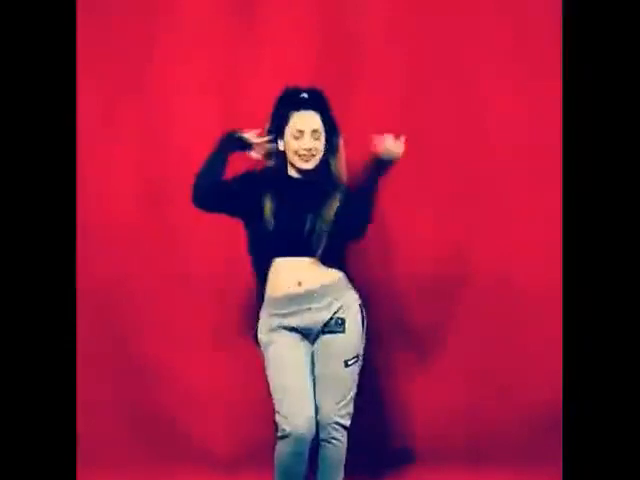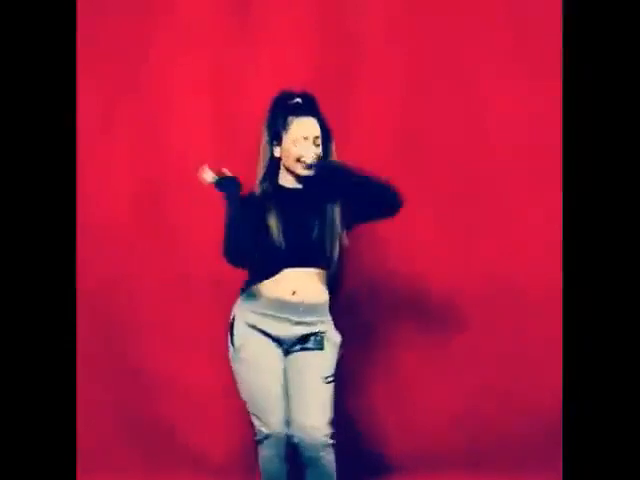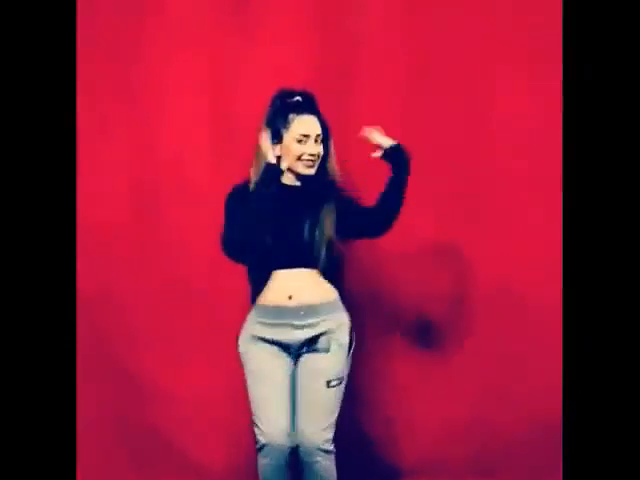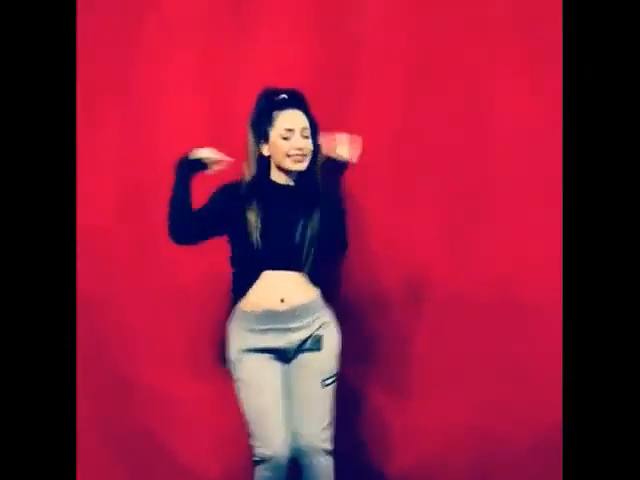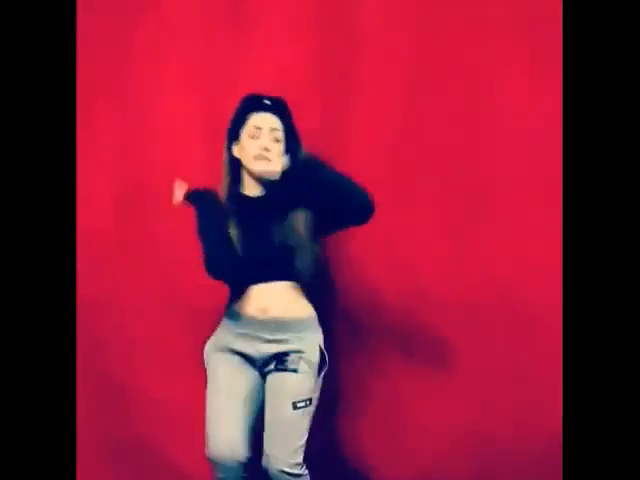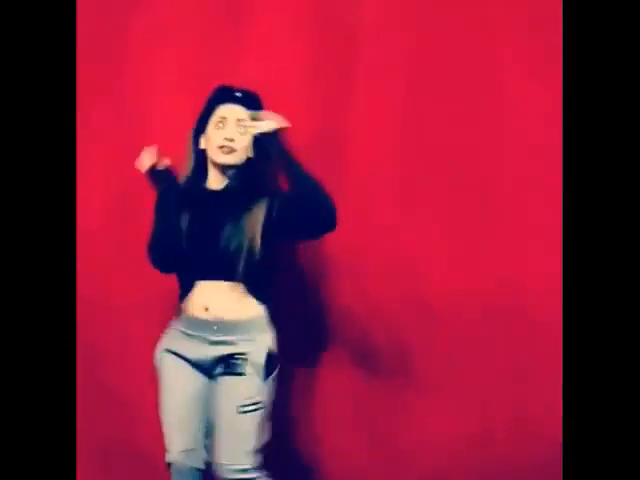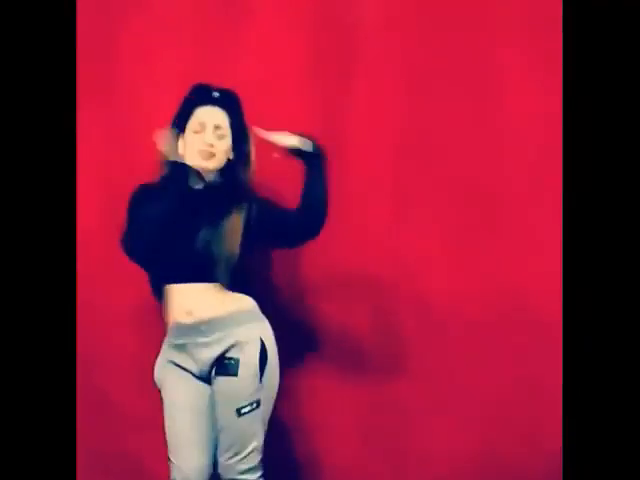
dt=0.4s
person 1, frame 1
left shoulder: (336, 191)
right shoulder: (260, 184)
left elbow: (353, 230)
right elbow: (205, 196)
left wrist: (378, 168)
right wrist: (230, 144)
left hip: (336, 309)
right hip: (281, 317)
left knee: (334, 419)
right knee: (295, 422)
person 1, frame 2
left shoulder: (335, 197)
right shoulder: (257, 203)
left elbow: (390, 201)
right elbow: (239, 255)
left wrist: (328, 170)
right wrist: (232, 192)
left hip: (313, 325)
right hip: (257, 320)
left knee: (314, 433)
right knee: (272, 431)
person 1, frame 3
left shoulder: (329, 198)
right shoulder: (247, 197)
left elbow: (377, 221)
right elbow: (236, 248)
left wrist: (398, 160)
right wrist: (268, 178)
left hip: (324, 326)
right hip: (266, 330)
left knee: (314, 440)
right knee: (273, 439)
person 1, frame 4
left shoulder: (317, 197)
right shoulder: (238, 197)
left elbow: (332, 253)
right elbow: (183, 232)
left wrist: (334, 172)
right wrist: (187, 169)
left hip: (312, 328)
right hip: (252, 333)
left knee: (314, 444)
right knee: (274, 448)
person 1, frame 5
left shoulder: (303, 203)
right shoulder: (223, 212)
left elbow: (362, 208)
right elbow: (221, 267)
left wrist: (299, 169)
right wrist: (202, 204)
left hip: (297, 340)
right hip: (237, 340)
person 1, frame 6
left shoulder: (265, 202)
right shoulder: (179, 199)
left elbow: (321, 219)
right elbow: (164, 258)
left wrist: (280, 149)
right wrist: (164, 185)
left hip: (245, 343)
right hip: (185, 340)
person 1, frame 7
left shoulder: (242, 206)
right shoulder: (155, 198)
left elbow: (304, 227)
right elbow: (137, 248)
left wrist: (311, 157)
right wrist: (182, 180)
left hip: (238, 339)
right hip: (181, 348)
